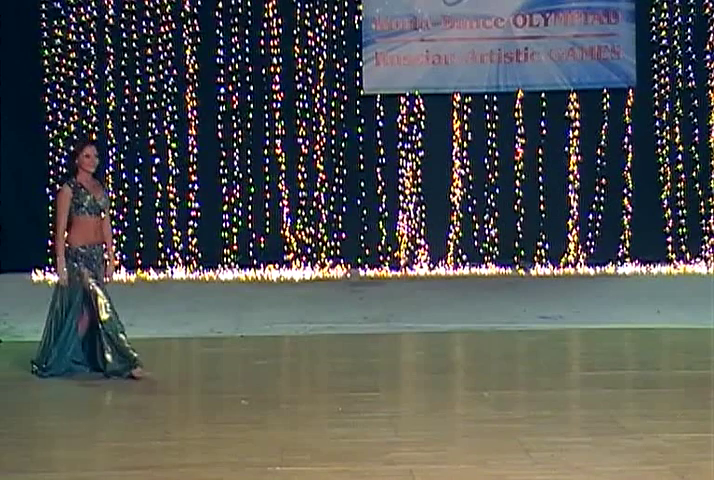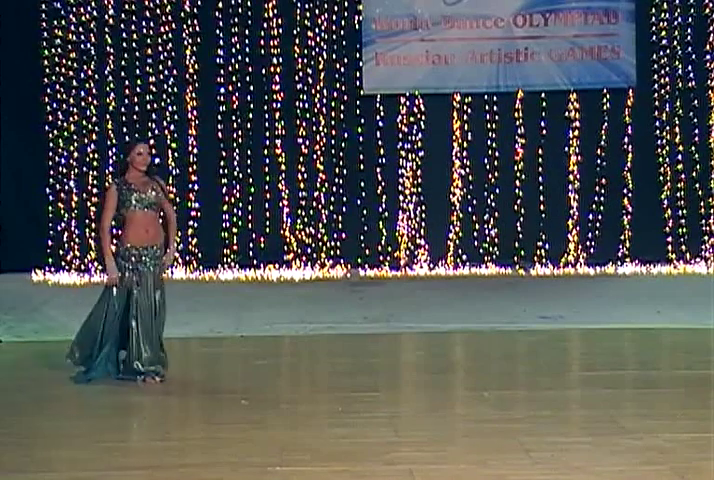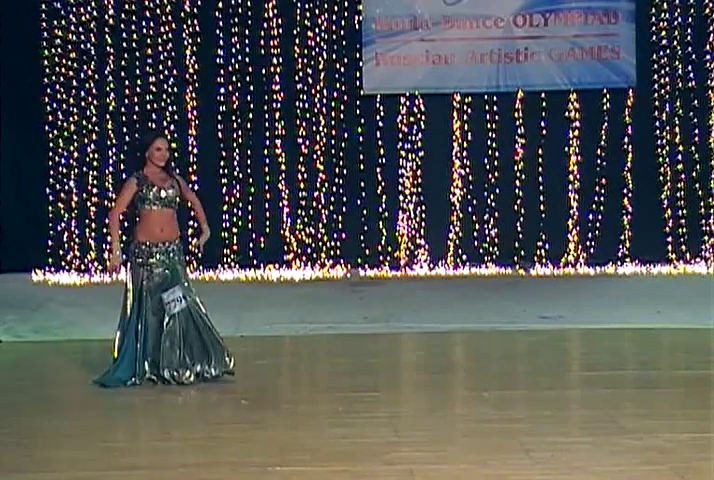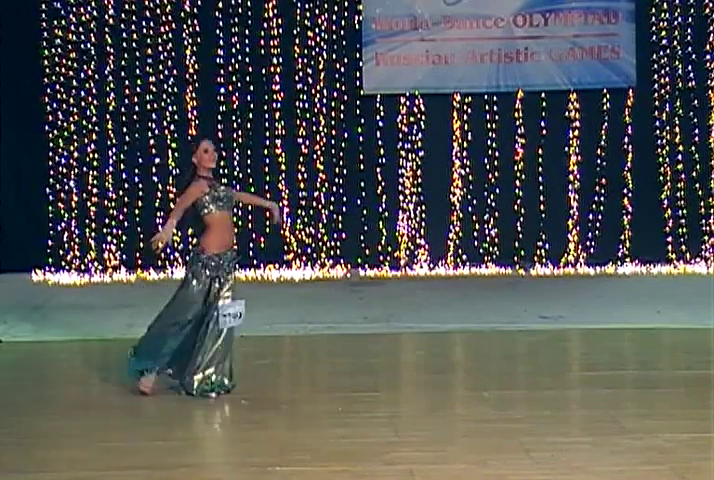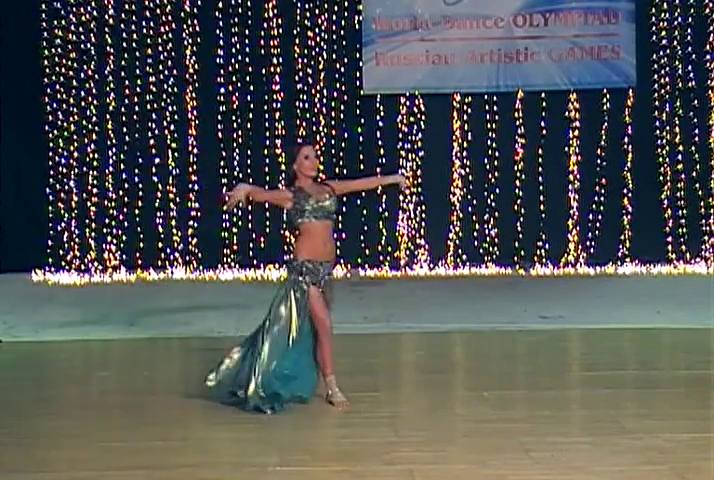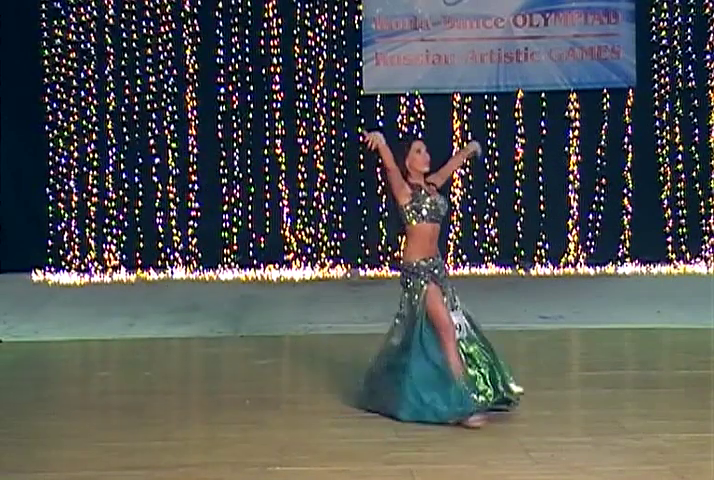
dt=0.7s
person 1, frame 1
left shoulder: (101, 188)
right shoulder: (69, 189)
right elbow: (61, 227)
left wrist: (111, 257)
right wrist: (60, 262)
left hip: (96, 253)
right hip: (77, 254)
left knee: (87, 310)
right knee: (101, 305)
left ankle: (72, 358)
right ankle: (124, 360)
person 1, frame 2
left shoulder: (156, 183)
right shoulder: (117, 187)
left elbow: (170, 214)
right elbow: (105, 226)
left wrist: (172, 246)
right wrist: (109, 261)
left hip: (156, 252)
right hip: (130, 253)
left knee: (153, 308)
right knee: (139, 309)
left ankle: (126, 358)
right ankle: (145, 366)
person 1, frame 3
left shoulder: (174, 178)
right shoulder: (136, 181)
left elbow: (193, 200)
right elbow: (114, 215)
left wrist: (205, 227)
right wrist: (116, 249)
left hip: (172, 250)
right hip: (144, 250)
left knee: (179, 306)
right knee: (144, 309)
left ankle: (177, 365)
right ankle: (142, 367)
person 1, frame 4
left shoulder: (215, 185)
right shoulder: (200, 184)
left elbow: (238, 195)
right elbow: (180, 204)
left wrist: (269, 204)
right wrist: (169, 227)
left hip: (226, 257)
right hip: (208, 256)
left knee: (219, 318)
right knee: (185, 313)
left ankle: (206, 377)
right ankle: (151, 367)
person 1, frame 5
left shoulder: (329, 187)
right shoulder: (289, 194)
left elbow: (359, 183)
right elbow: (263, 195)
left wrist: (391, 178)
right wrist: (246, 189)
left hip: (326, 266)
right hip: (303, 265)
left knee: (303, 326)
right knee: (324, 325)
right ankle: (329, 385)
person 1, frame 6
left shoulder: (431, 185)
right shoulder: (404, 189)
left elbow: (450, 165)
right elbow: (391, 166)
left wrist: (469, 149)
right wrist: (381, 143)
left hip: (435, 266)
right hip: (417, 268)
left knee: (460, 329)
right knee: (447, 332)
right ankle: (461, 404)
